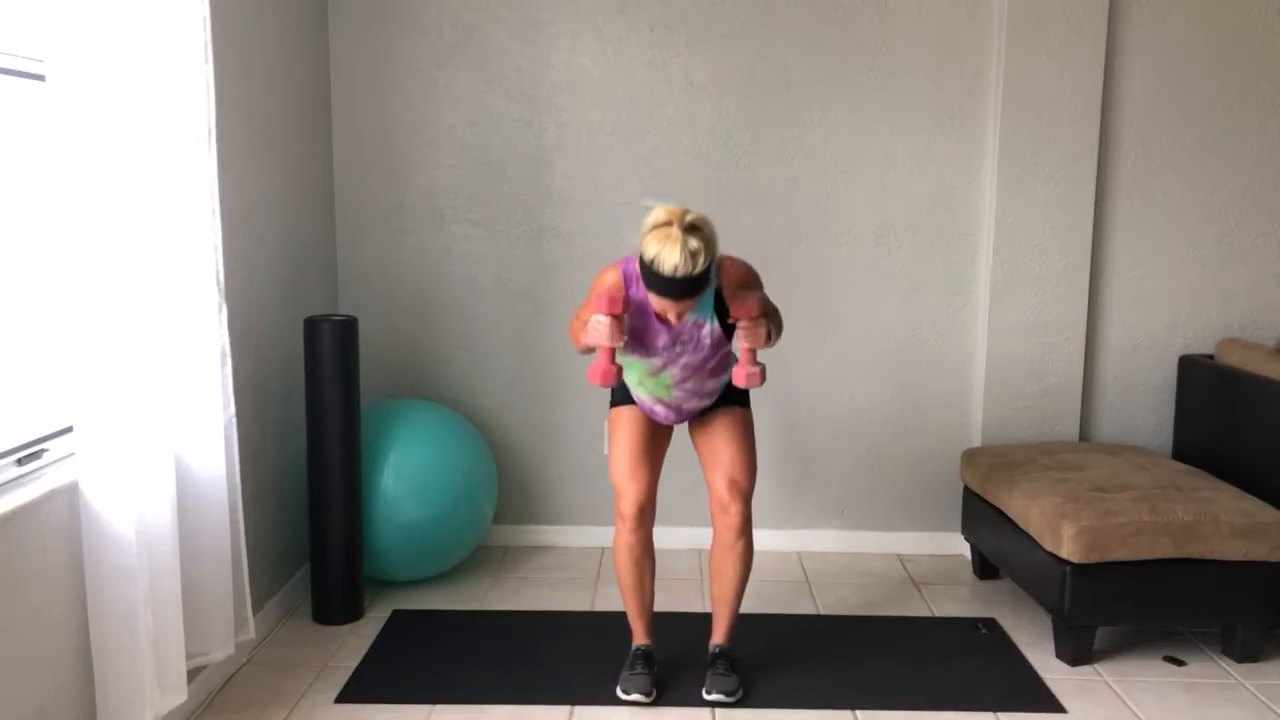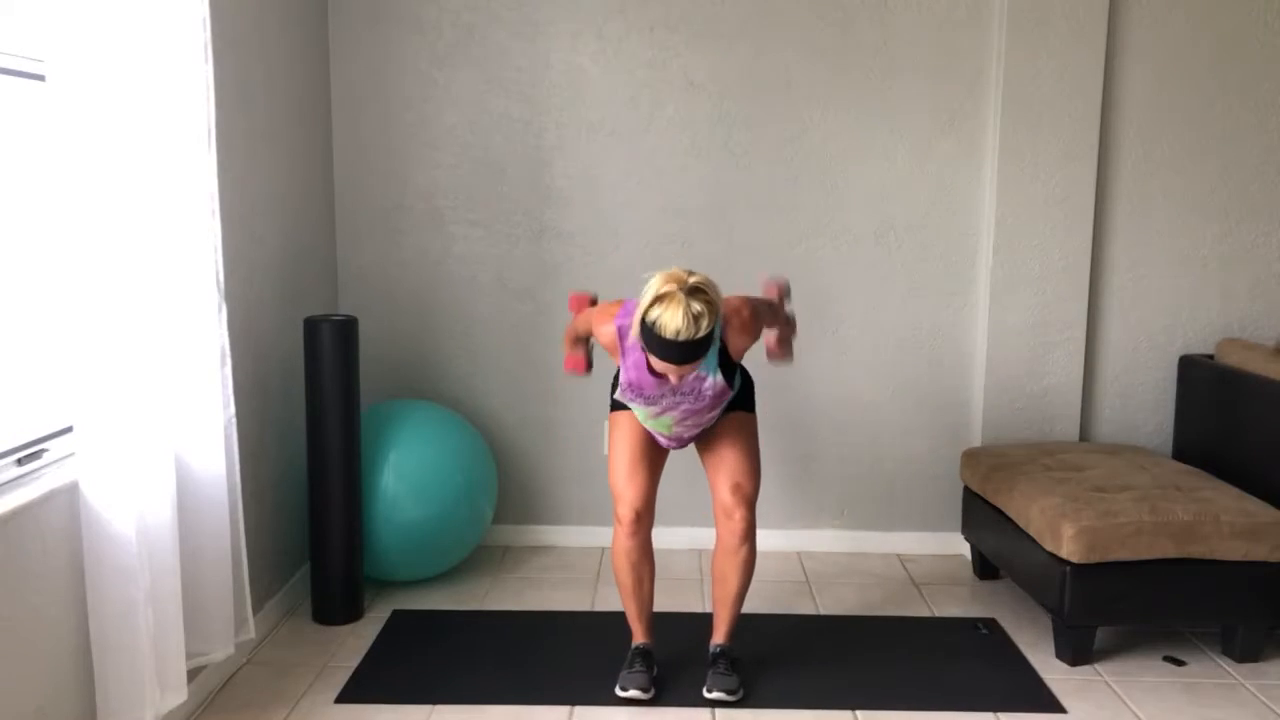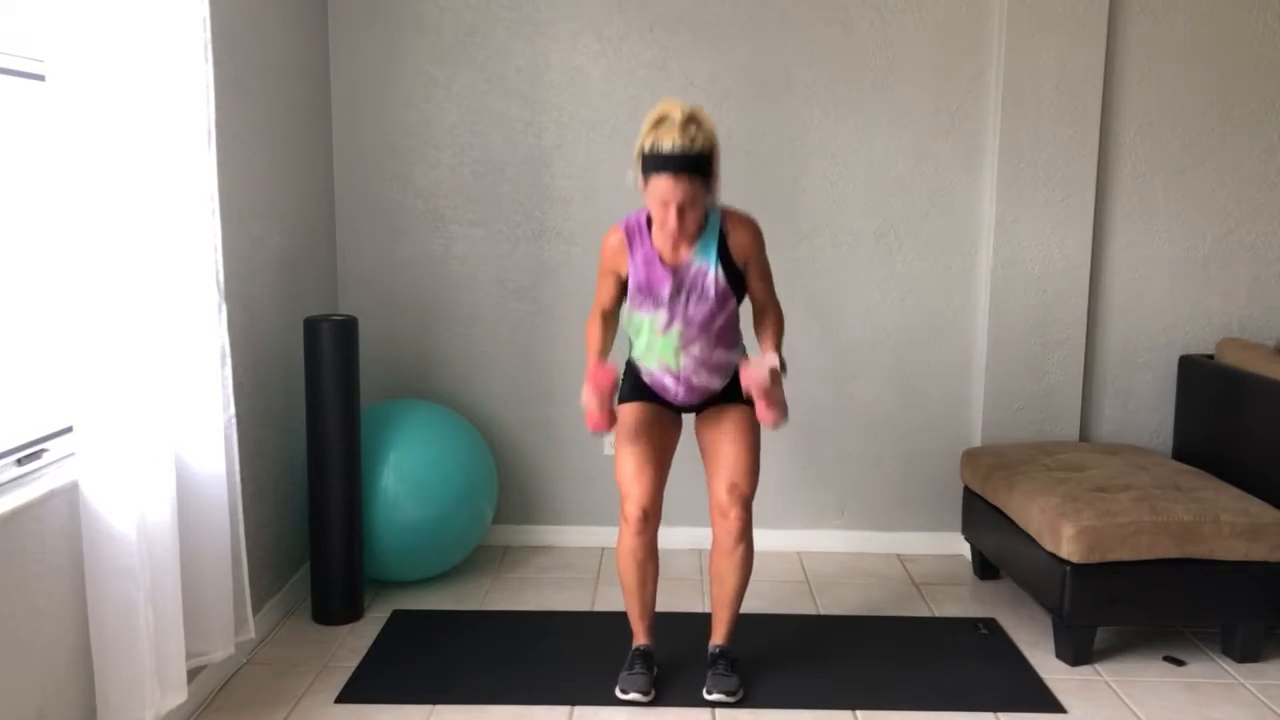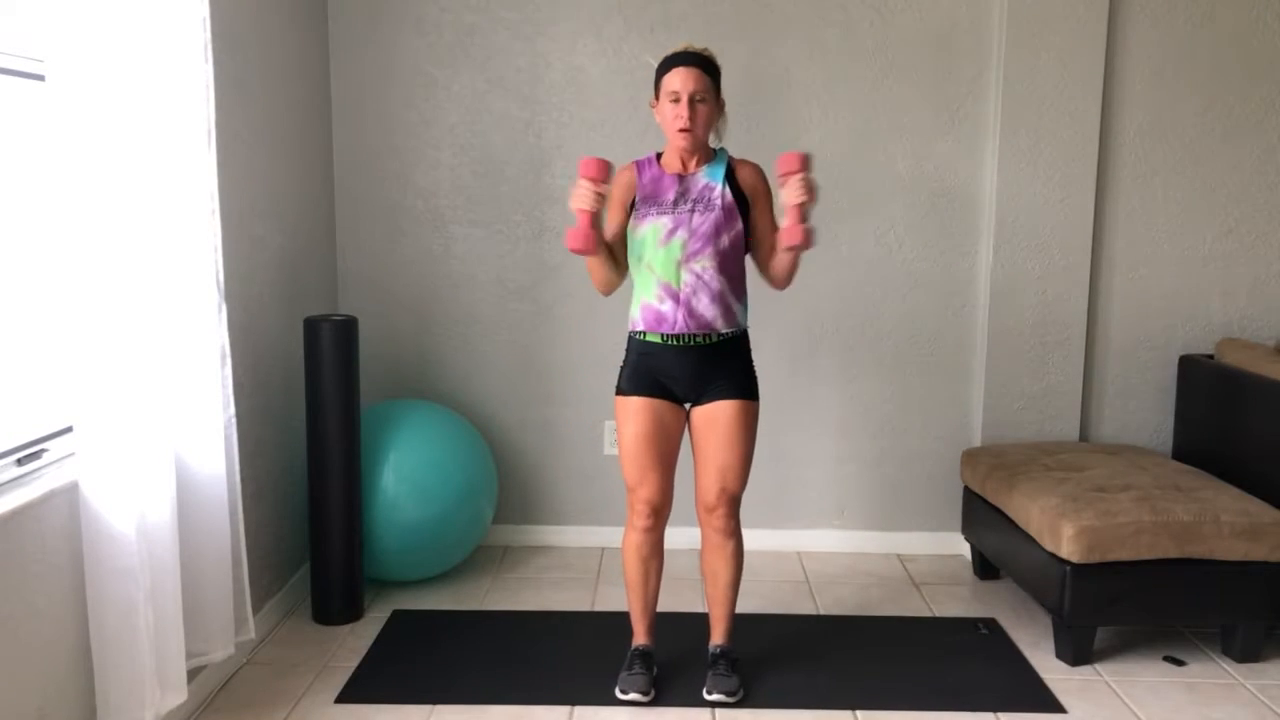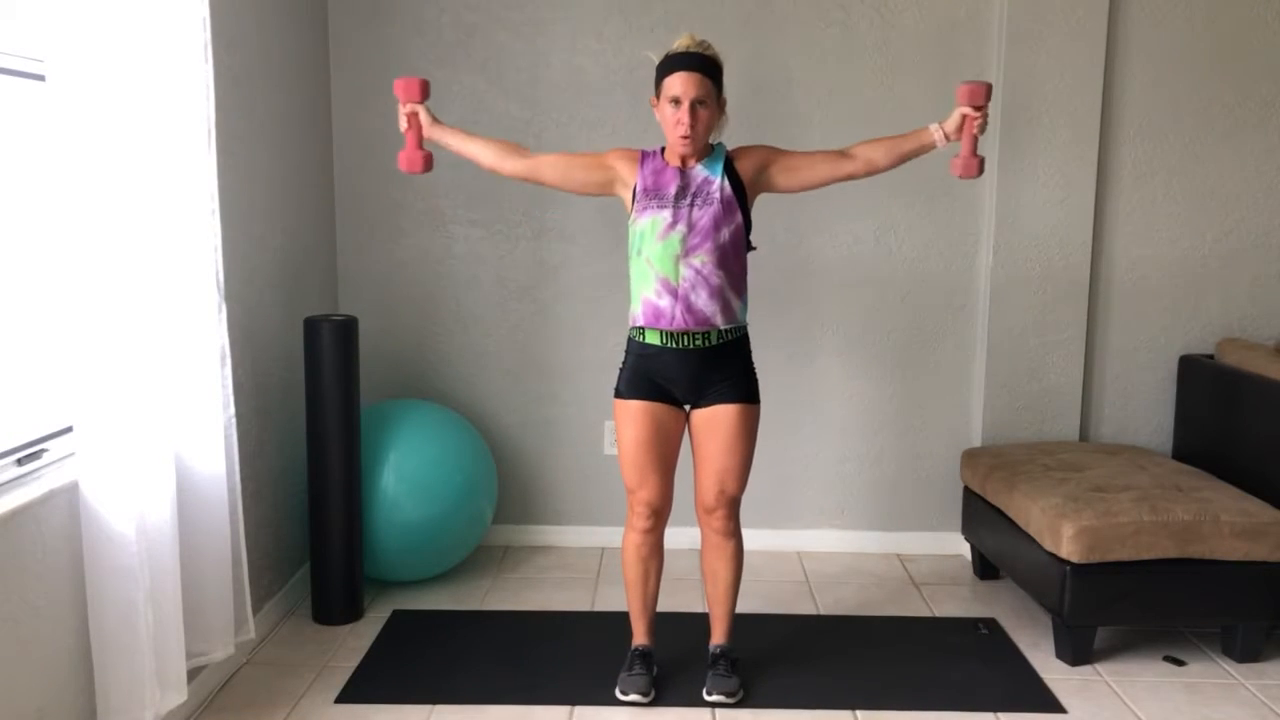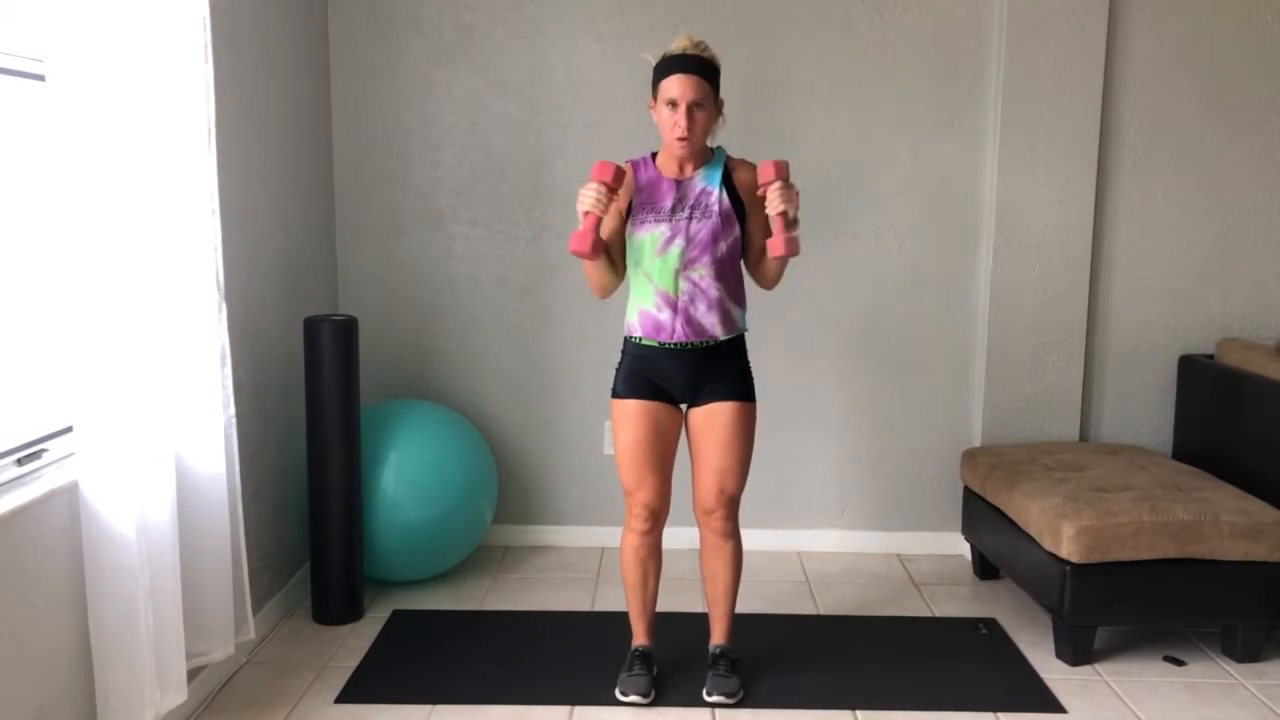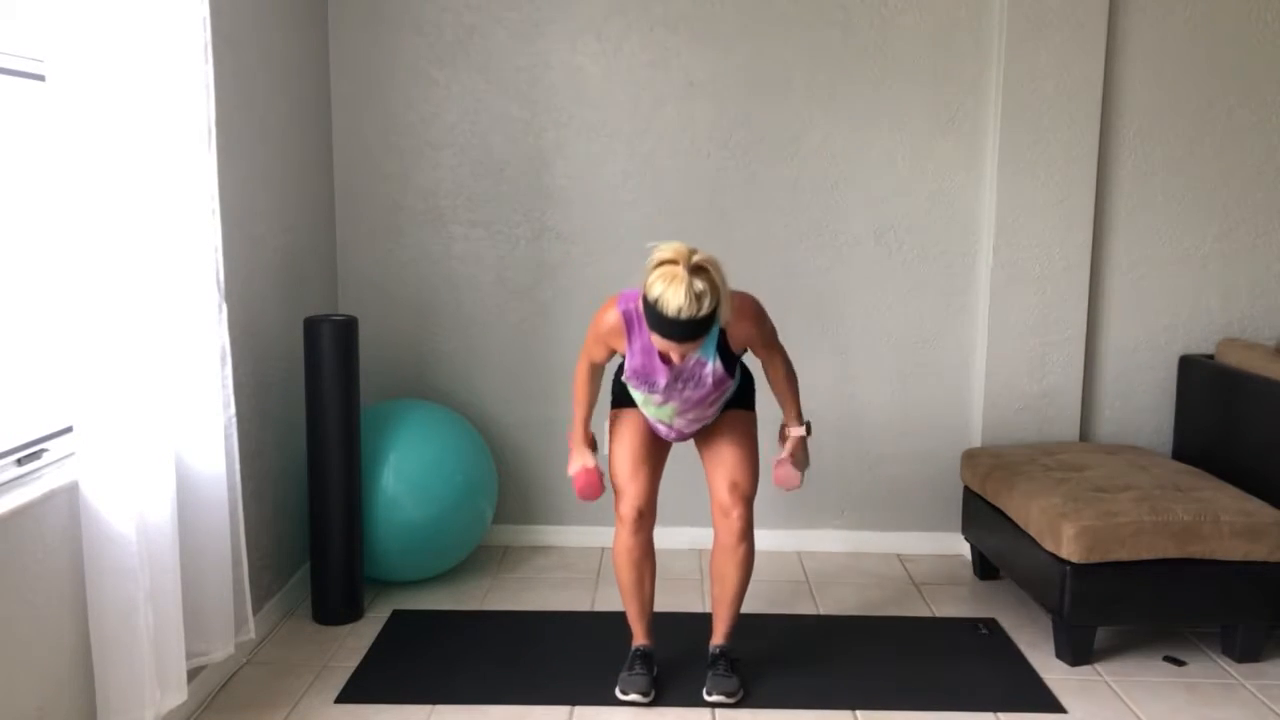
dt=0.7s
person 1, frame 1
left shoulder: (736, 278)
right shoulder: (615, 282)
left elbow: (772, 317)
right elbow: (578, 329)
left wrist: (764, 333)
right wrist: (594, 334)
left hip: (717, 396)
right hip: (640, 394)
left knee: (733, 506)
right knee: (633, 509)
left ankle: (720, 648)
right ankle: (641, 647)
person 1, frame 2
left shoulder: (737, 323)
right shoulder: (614, 328)
left elbow: (772, 307)
right elbow: (580, 321)
left wrist: (782, 330)
right wrist: (575, 344)
left hip: (724, 406)
right hip: (638, 407)
left knee: (737, 516)
right knee: (630, 516)
left ankle: (720, 648)
right ankle: (640, 647)
person 1, frame 3
left shoulder: (739, 233)
right shoulder: (621, 242)
left elbow: (766, 305)
right elbow: (603, 311)
left wrist: (770, 363)
right wrist: (592, 378)
left hip: (726, 388)
right hip: (648, 387)
left knee: (732, 514)
right knee: (637, 515)
left ankle: (721, 648)
right ankle: (641, 647)
person 1, frame 4
left shoulder: (744, 178)
right shoulder: (630, 180)
left elbow: (780, 275)
right elbow: (605, 281)
right wrist: (587, 221)
left hip: (723, 362)
right hip: (649, 360)
left knee: (720, 509)
right knee: (645, 508)
left ankle: (720, 649)
right ankle: (641, 647)
person 1, frame 5
left shoulder: (747, 168)
right shoulder: (627, 170)
left elbow: (852, 162)
right elbow: (520, 163)
left wrist: (938, 134)
right wrist: (436, 130)
left hip: (723, 362)
right hip: (648, 361)
left knee: (720, 512)
right knee: (645, 511)
left ankle: (720, 650)
right ankle: (641, 648)
person 1, frame 6
left shoulder: (741, 179)
right shoulder: (628, 180)
left elbow: (766, 278)
right elbow: (602, 286)
left wrist: (783, 224)
right wrist: (590, 223)
left hip: (721, 363)
right hip: (645, 362)
left knee: (718, 513)
right knee: (644, 513)
left ankle: (720, 649)
right ankle: (641, 648)
person 1, frame 7
left shoulder: (741, 314)
right shoulder: (617, 317)
left elbow: (774, 356)
right elbow: (589, 362)
left wrist: (795, 428)
right wrist: (579, 438)
left hip: (724, 405)
right hip: (640, 404)
left knee: (734, 511)
right knee: (633, 513)
left ankle: (720, 649)
right ankle: (641, 648)
